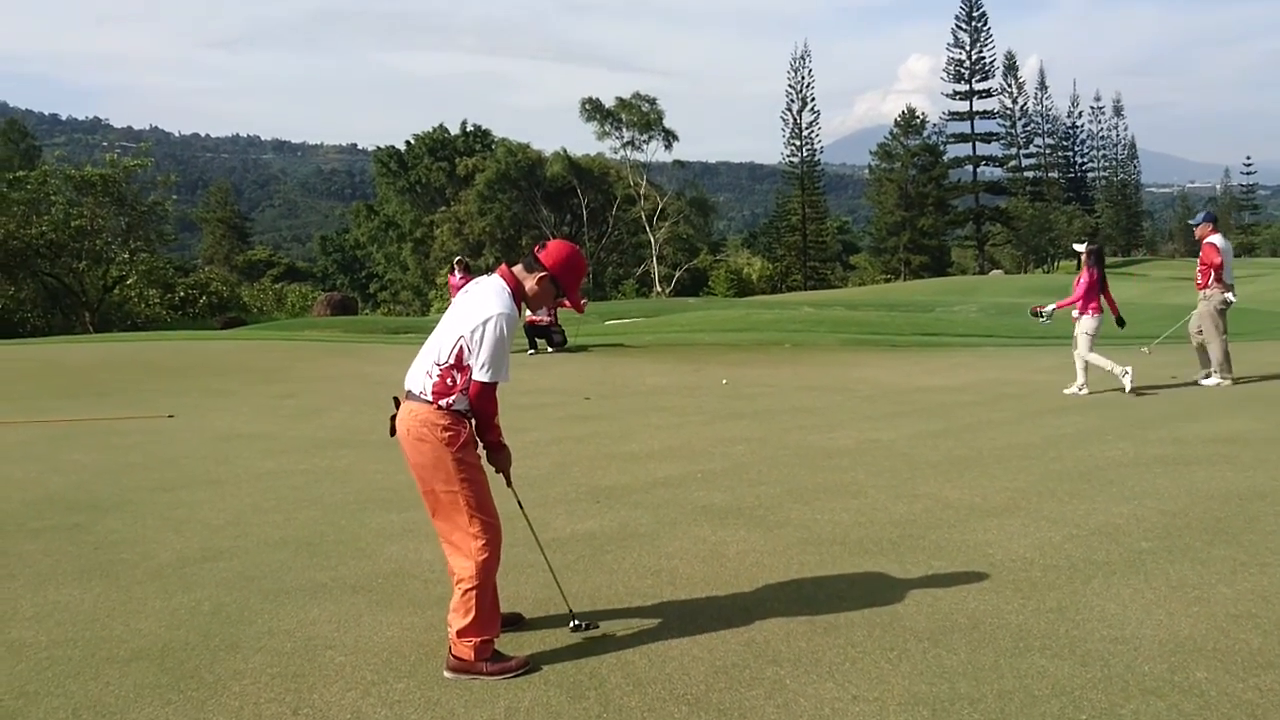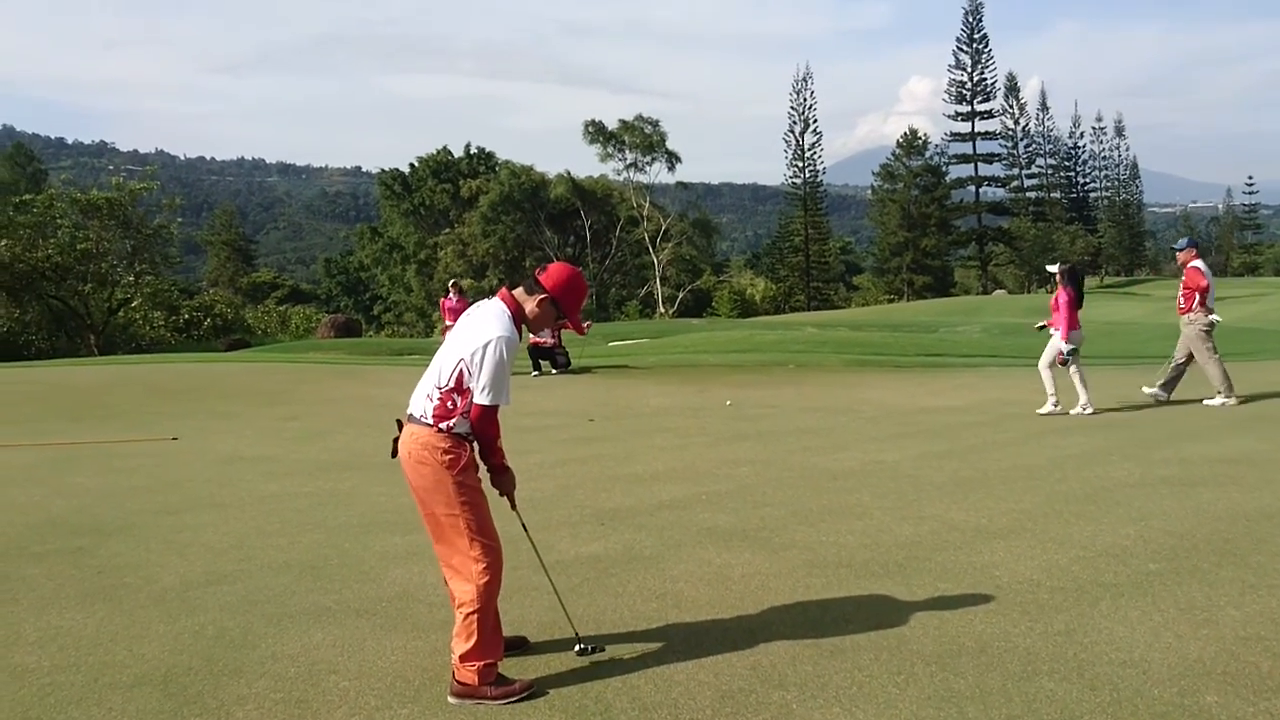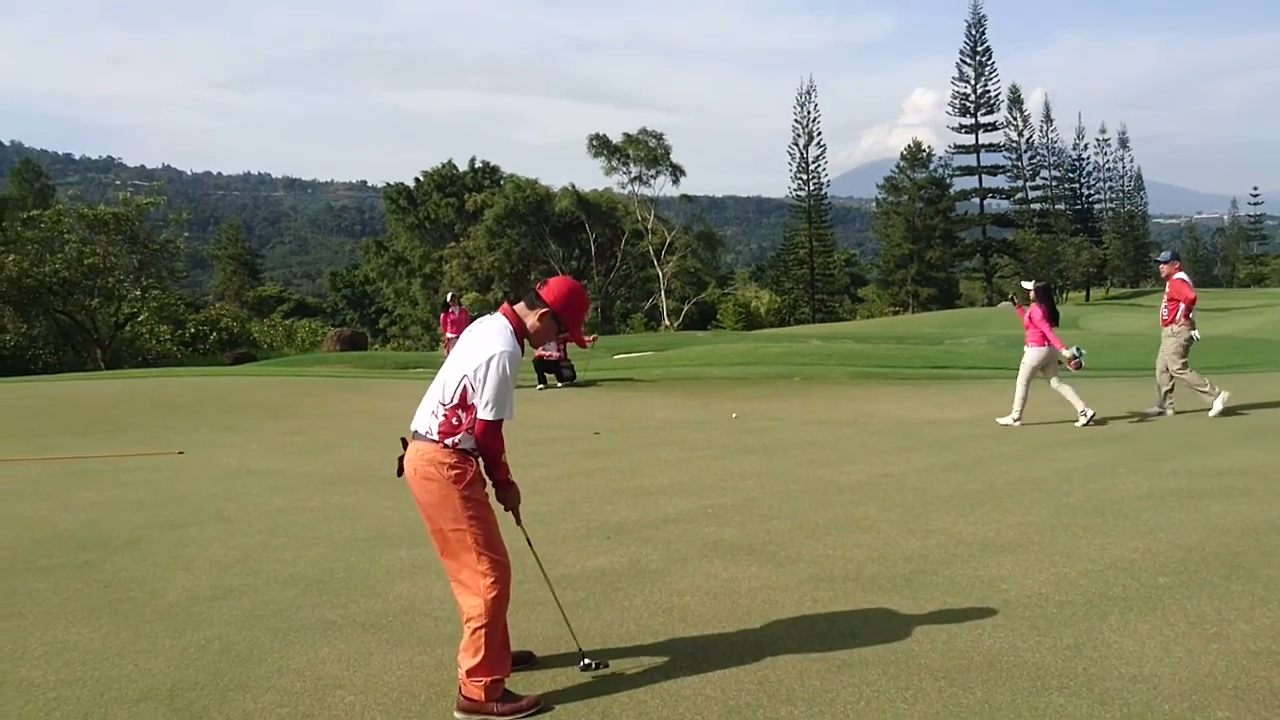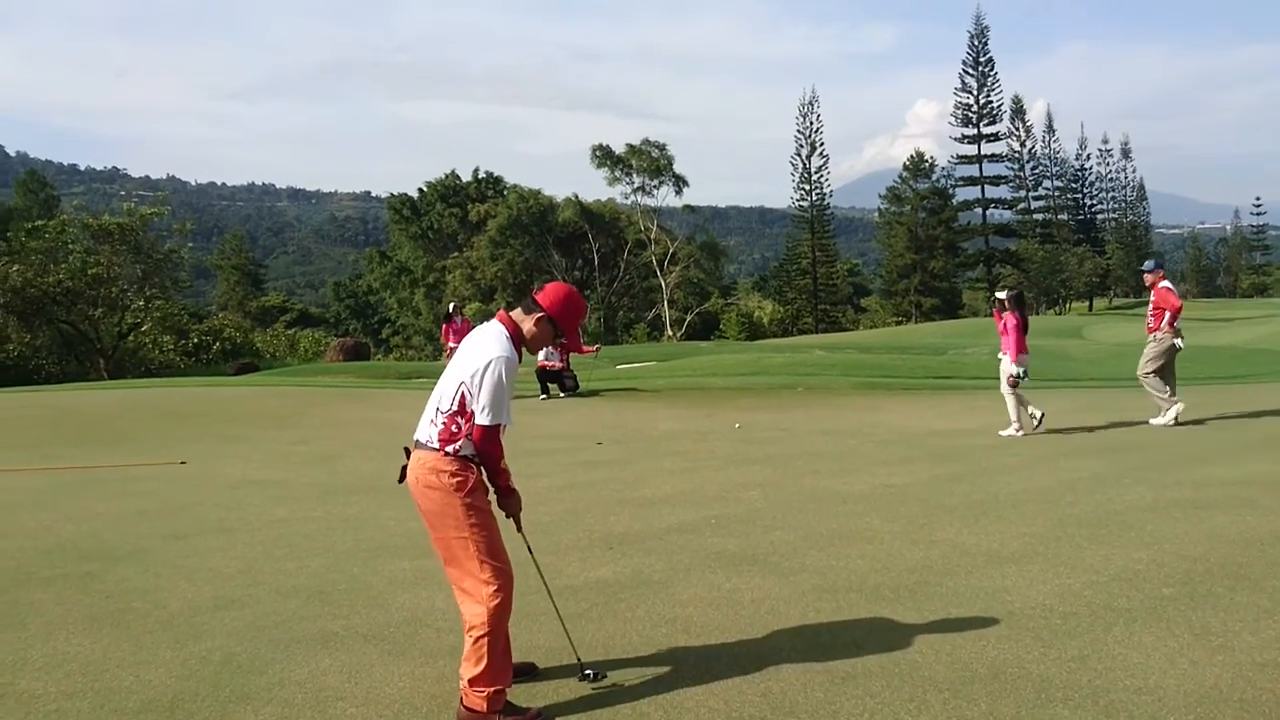
dt=0.2s
person 1, frame 1
left shoulder: (485, 285)
right shoulder: (500, 312)
right elbow: (481, 392)
left wrist: (488, 440)
right wrist: (495, 445)
left hip: (422, 413)
right hip: (438, 424)
left knee: (465, 528)
right knee: (478, 535)
left ankle: (478, 612)
right ankle: (469, 651)
person 1, frame 2
left shoulder: (487, 309)
right shoulder: (501, 335)
right elbow: (483, 415)
left wrist: (492, 462)
right wrist: (499, 467)
left hip: (426, 436)
right hip: (439, 447)
left knee: (468, 553)
right knee: (479, 558)
left ankle: (482, 637)
right ankle: (473, 676)
person 1, frame 3
left shoulder: (490, 325)
right shoulder: (504, 350)
right elbow: (487, 430)
left wrist: (497, 476)
right wrist: (503, 481)
left hip: (433, 453)
right hip: (445, 463)
left knee: (476, 567)
right knee: (488, 573)
left ankle: (490, 652)
person 1, frame 4
left shoulder: (489, 333)
right shoulder: (500, 355)
right elbow: (484, 436)
left wrist: (498, 484)
right wrist: (505, 489)
left hip: (437, 462)
right hip: (447, 471)
left knee: (478, 575)
right knee: (491, 581)
left ankle: (492, 661)
